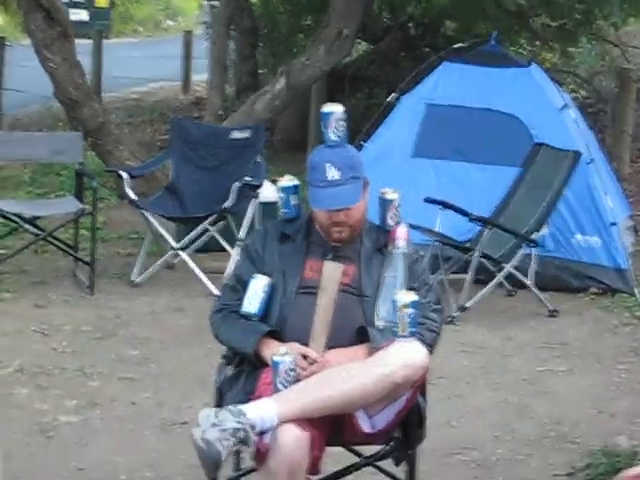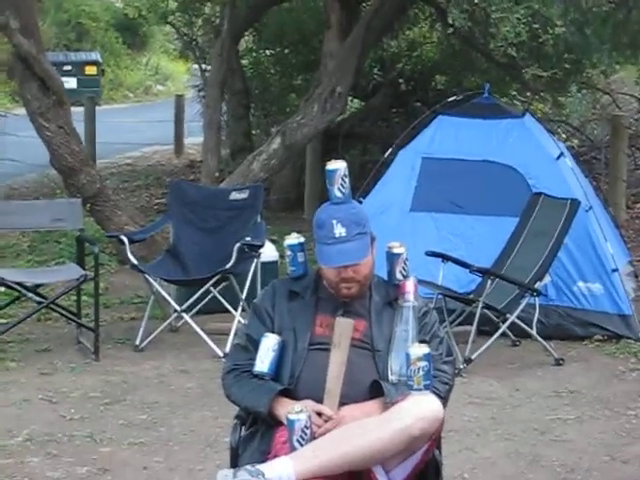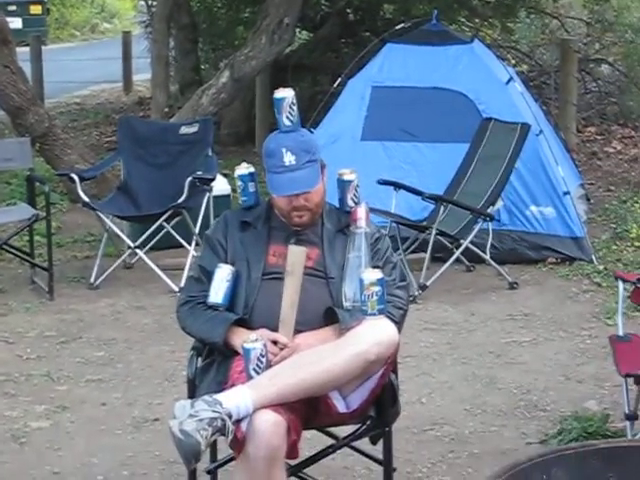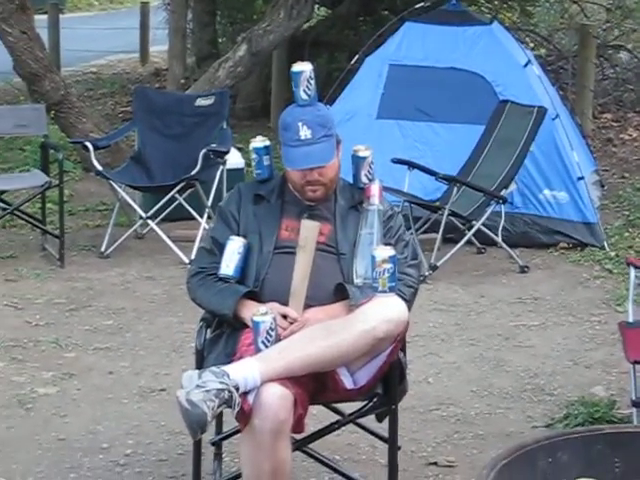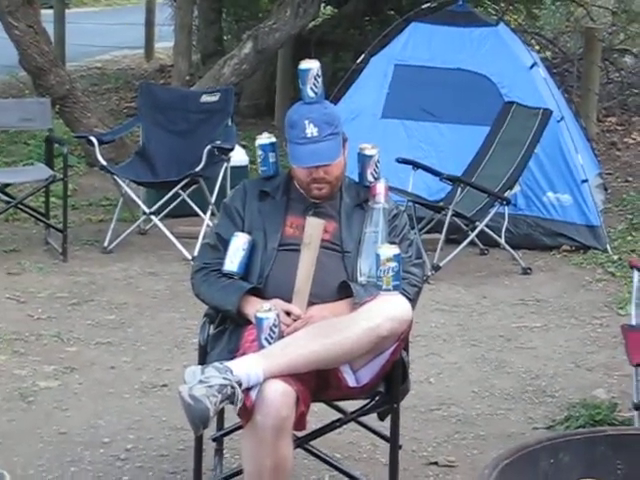
dt=1s
person 1, frame 1
right shoulder: (274, 239)
left elbow: (427, 322)
right elbow: (226, 314)
left wrist: (357, 355)
right wrist: (269, 348)
left hip: (366, 392)
right hip: (288, 382)
left knee: (411, 357)
right knee: (288, 442)
left ankle: (247, 417)
person 1, frame 2
right shoulder: (281, 298)
left elbow: (440, 377)
right elbow: (237, 373)
left wrist: (369, 412)
right wrist: (284, 407)
left hip: (381, 442)
left knee: (427, 410)
person 1, frame 3
right shoulder: (234, 228)
left elbow: (392, 303)
right elbow: (191, 305)
left wrist: (322, 340)
right wrist: (241, 337)
left hip: (339, 374)
right hip: (260, 367)
left knee: (381, 335)
right knee: (264, 430)
left ankle: (223, 406)
person 1, frame 4
right shoulder: (246, 201)
left elbow: (404, 282)
right elbow: (202, 277)
left wrist: (334, 314)
right wrist: (249, 309)
left hip: (348, 353)
right hip: (267, 342)
left knee: (391, 313)
right knee: (270, 404)
left ankle: (230, 379)
person 1, frame 5
right shoulder: (251, 198)
left elbow: (409, 281)
right elbow: (205, 273)
left wrist: (338, 311)
right wrist: (252, 305)
left hip: (351, 350)
right hip: (270, 338)
left knee: (396, 311)
right knee: (272, 401)
left ankle: (233, 375)
